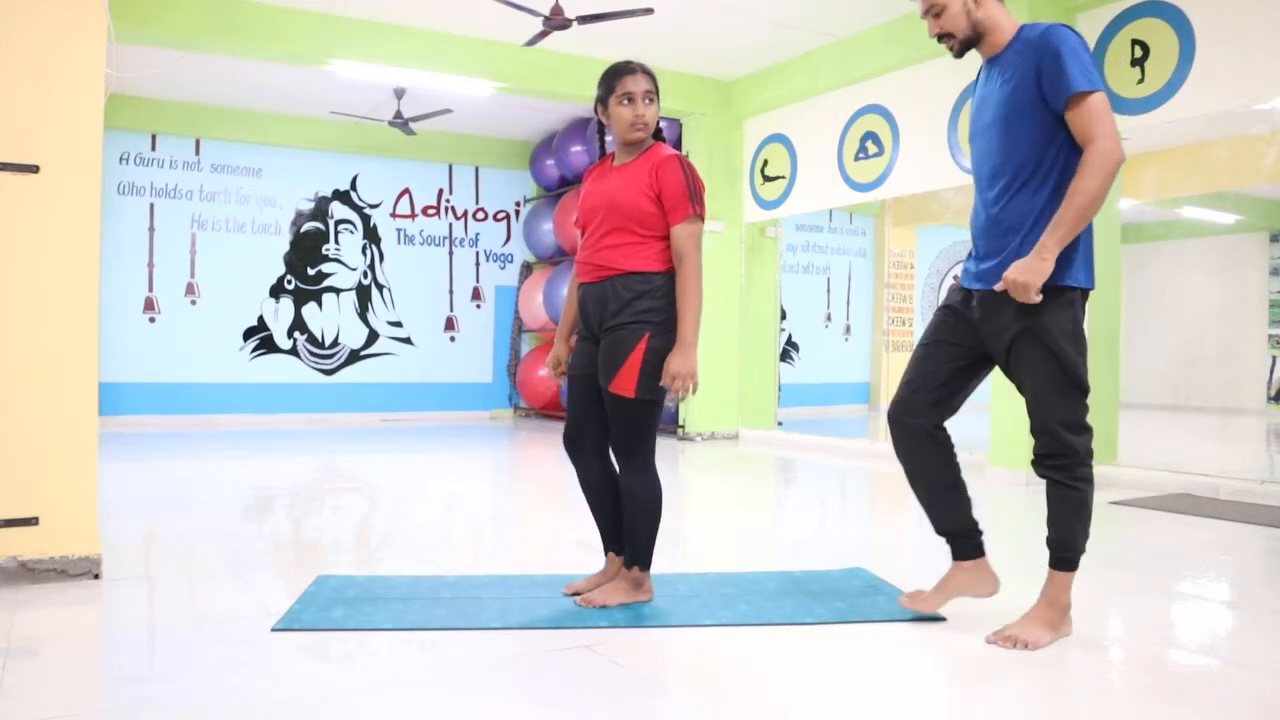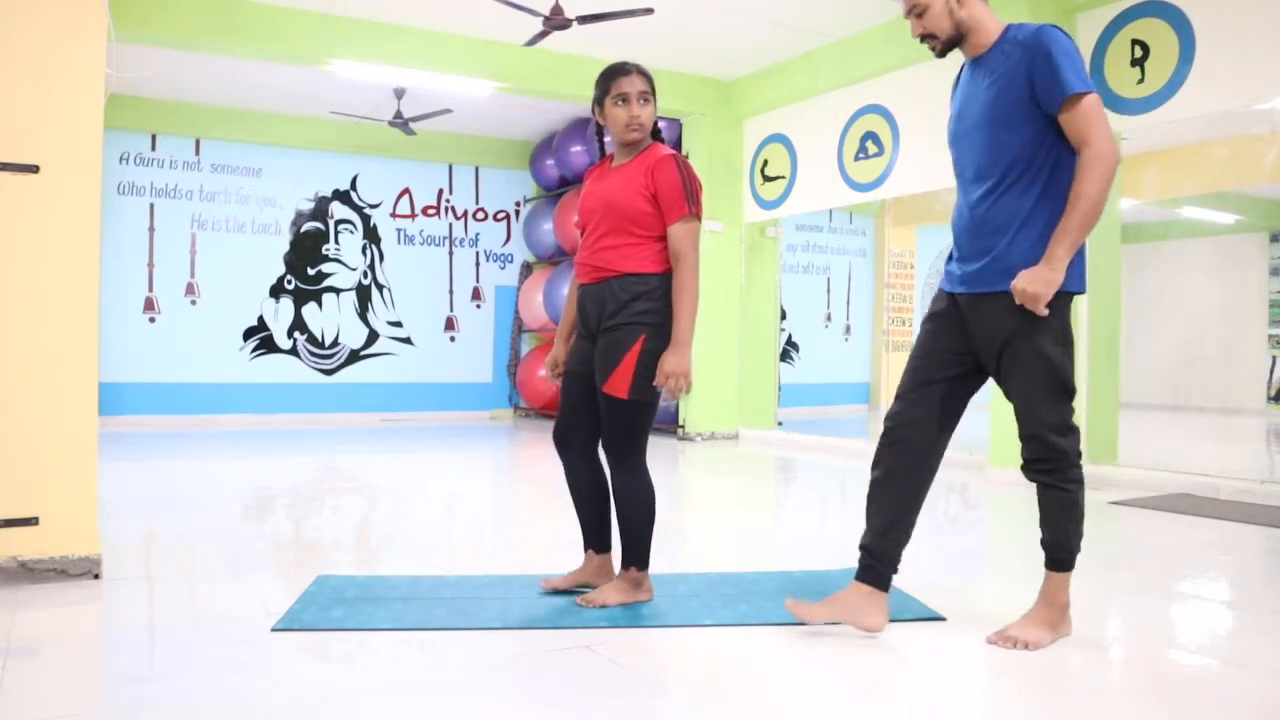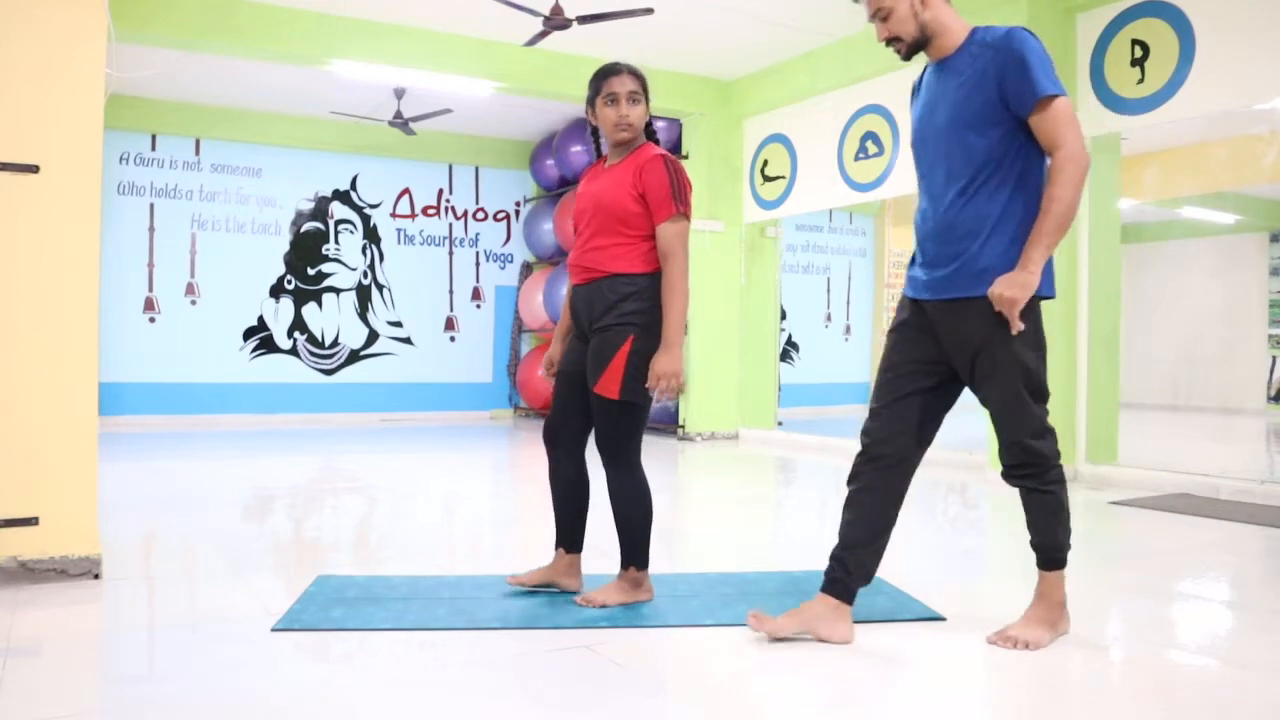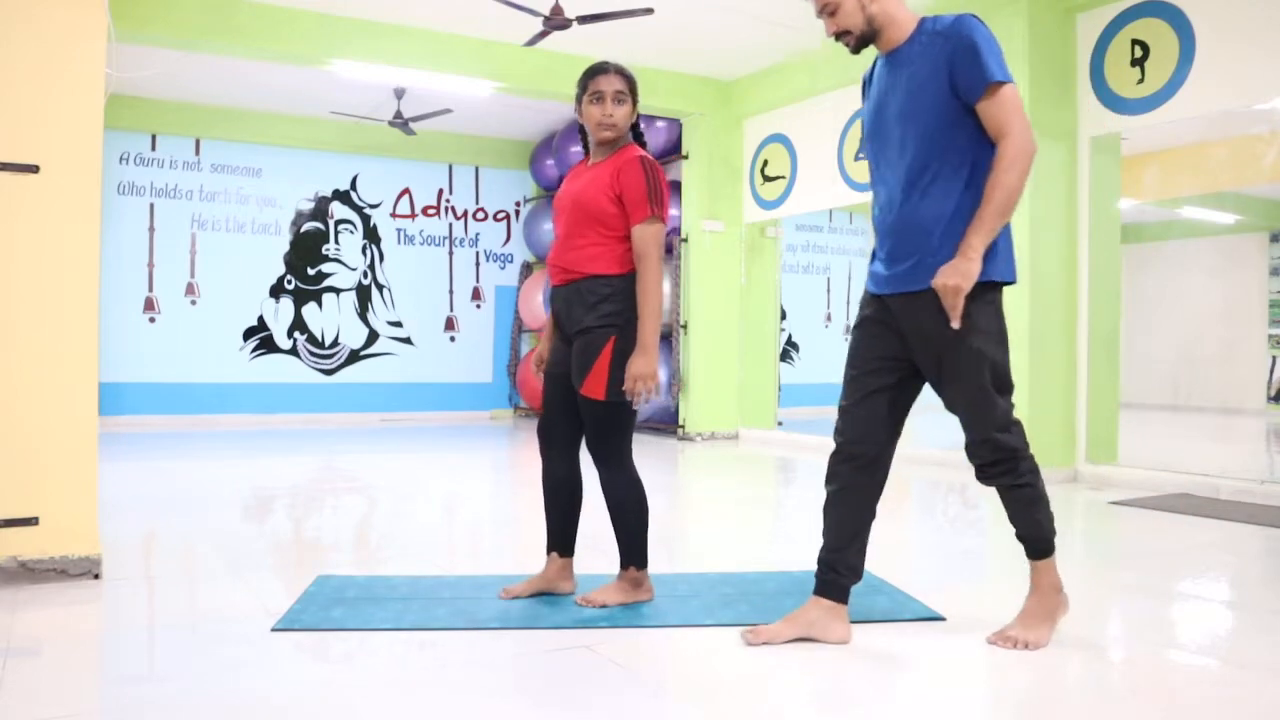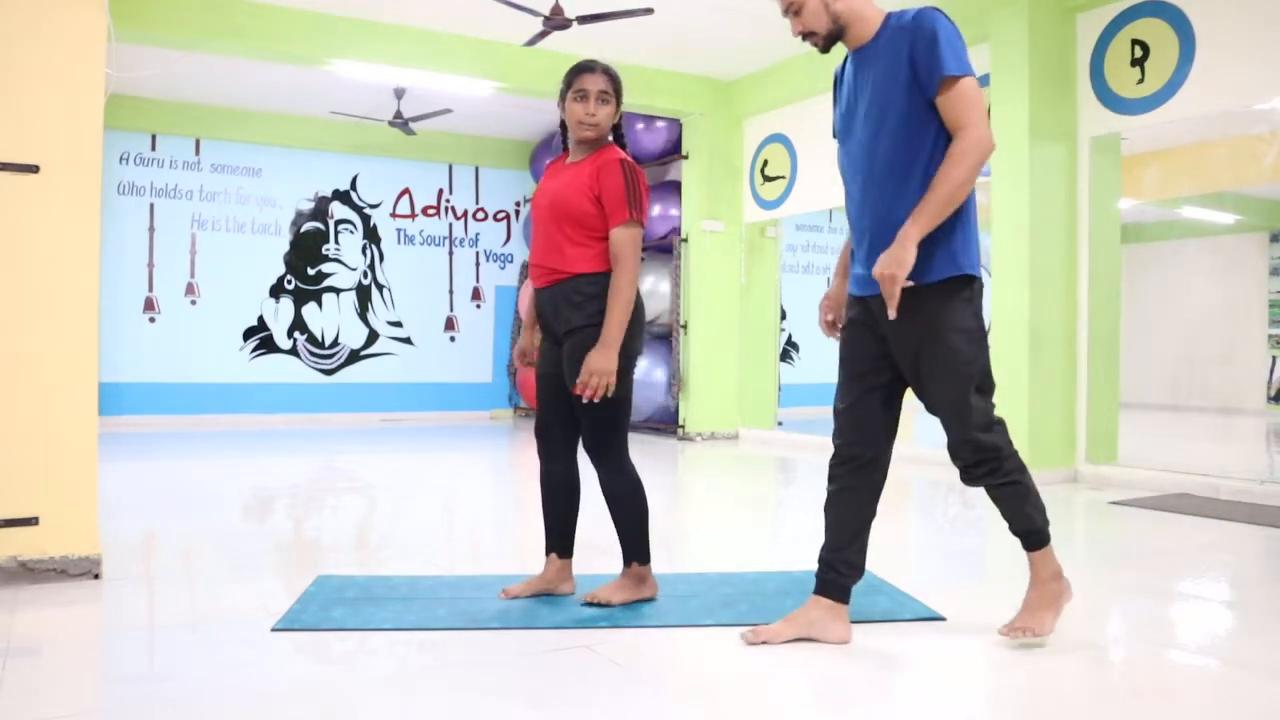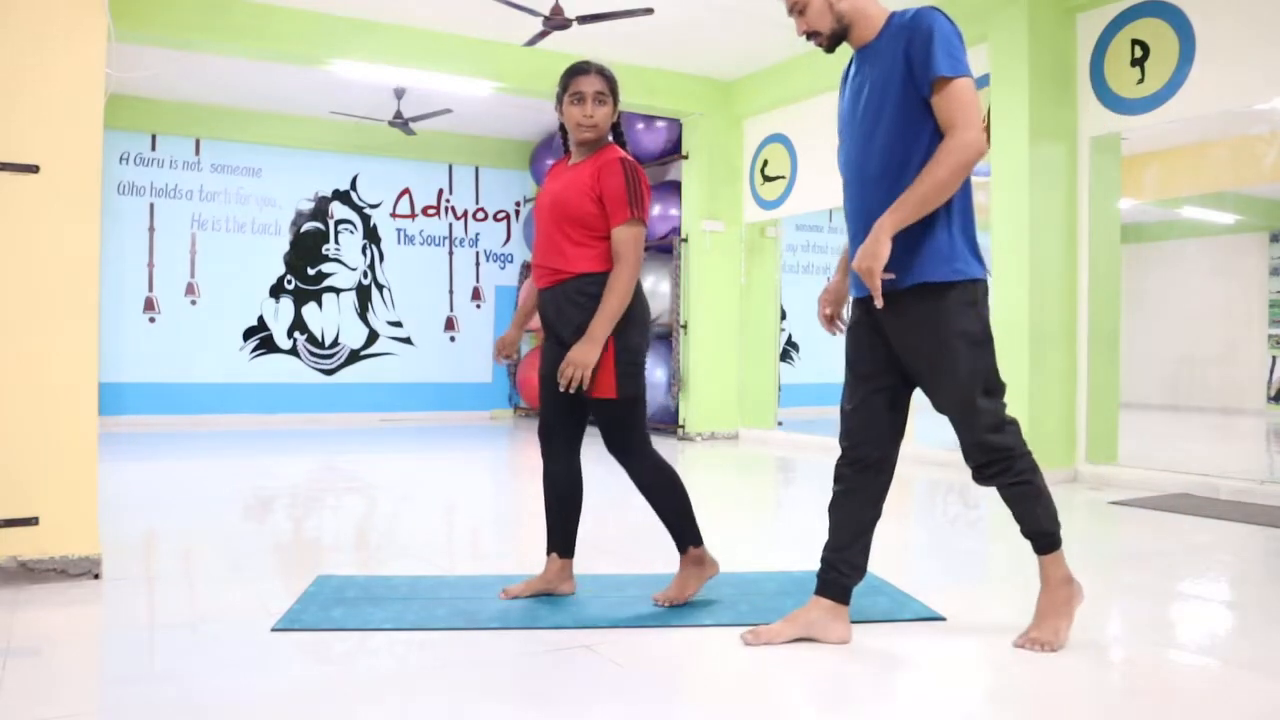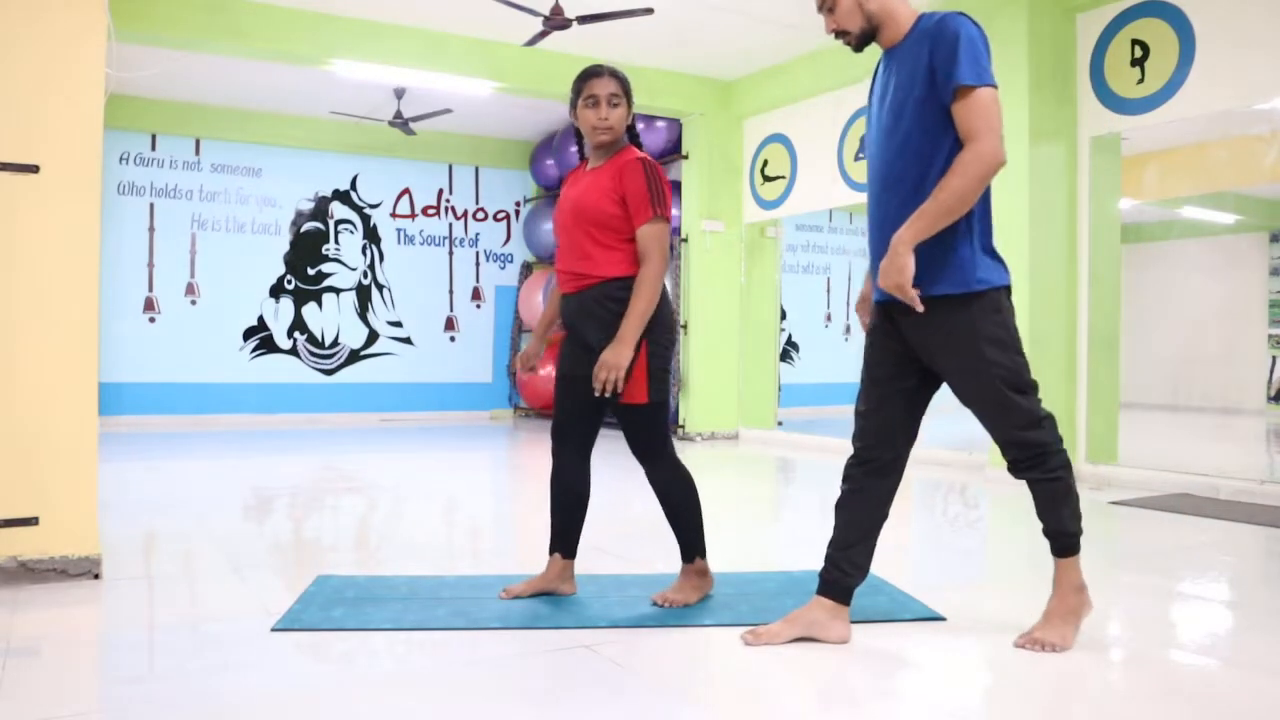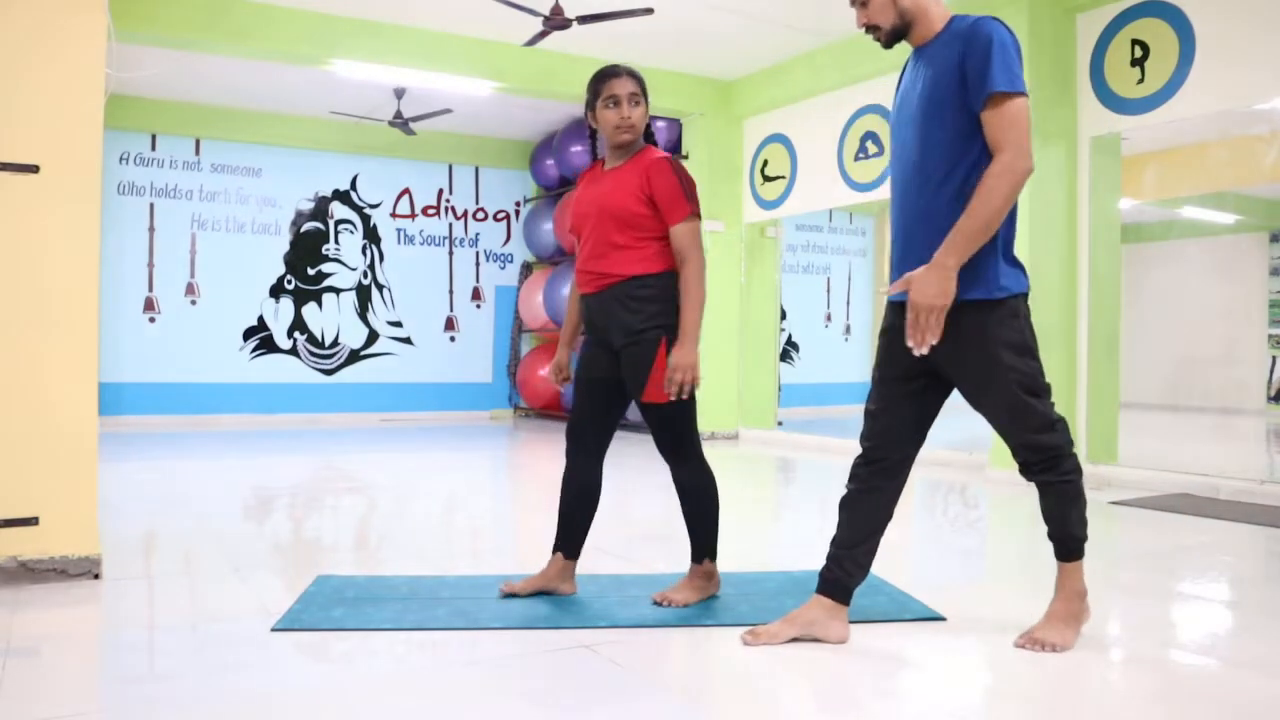
dt=0.2s
person 1, frame 1
right shoulder: (983, 81)
left elbow: (1104, 151)
left wrist: (1043, 256)
left hip: (1043, 292)
right hip: (978, 285)
left knee: (1059, 443)
right knee: (911, 414)
left ankle: (1056, 599)
right ankle: (968, 561)
person 1, frame 2
right shoulder: (965, 80)
left elbow: (1100, 152)
left wrist: (1053, 263)
left hip: (1025, 293)
right hip: (959, 291)
left knee: (1047, 446)
right knee: (906, 436)
left ankle: (1054, 602)
right ankle: (869, 590)
person 1, frame 3
right shoulder: (926, 84)
left elbow: (1071, 155)
left wrist: (1028, 269)
left hip: (996, 296)
right hip: (925, 297)
left knee: (1025, 448)
right knee: (883, 447)
left ankle: (1051, 600)
right ankle: (835, 603)
person 1, frame 4
right shoulder: (876, 77)
left elbow: (1018, 144)
left wrist: (970, 252)
left hip: (954, 289)
right hip: (887, 293)
left knee: (992, 439)
right knee: (857, 447)
left ankle: (1046, 589)
right ankle: (829, 603)
person 1, frame 5
right shoulder: (846, 74)
left elbow: (976, 138)
left wrist: (907, 241)
right wrist: (842, 279)
left hip: (937, 282)
right hip: (872, 291)
left knee: (973, 435)
right knee: (855, 448)
left ankle: (1046, 574)
right ankle: (829, 604)
person 1, frame 6
right shoulder: (853, 72)
left elbow: (967, 140)
left wrist: (885, 230)
right wrist: (842, 275)
left hip: (938, 284)
right hip: (878, 292)
left knee: (986, 438)
right knee: (861, 450)
left ankle: (1058, 580)
right ankle: (830, 604)
person 1, frame 7
right shoulder: (884, 69)
left elbow: (985, 150)
left wrist: (905, 243)
right wrist: (875, 275)
left hip: (962, 291)
right hip: (901, 299)
left knee: (1026, 438)
right knee: (872, 452)
left ankle: (1070, 588)
right ankle: (830, 604)
person 1, frame 8
right shoulder: (913, 68)
left elbow: (1013, 161)
left wrist: (945, 267)
left hip: (980, 296)
right hip: (913, 299)
left knee: (1039, 443)
right knee: (881, 451)
left ankle: (1071, 593)
right ankle: (830, 604)
person 2, frame 1
left shoulder: (670, 167)
right shoulder: (595, 176)
left elbow: (689, 263)
left wrist: (686, 346)
right wrist: (563, 337)
left hip: (642, 312)
right hip: (596, 317)
left knee: (632, 450)
right knee: (581, 442)
left ankle: (637, 579)
right ankle: (616, 561)
person 2, frame 2
left shoulder: (667, 167)
right shoulder: (594, 177)
left elbow: (685, 261)
left wrist: (680, 345)
right wrist: (564, 336)
left hip: (640, 313)
right hip: (594, 317)
left knee: (623, 449)
right knee: (571, 439)
left ankle: (635, 578)
right ankle: (597, 562)
person 2, frame 3
left shoulder: (657, 166)
right shoulder: (591, 176)
left elbow: (674, 260)
left wrist: (671, 344)
right wrist: (561, 336)
left hip: (631, 314)
right hip: (589, 318)
left knee: (618, 449)
right knee: (561, 438)
left ankle: (635, 578)
right ankle: (565, 563)
person 2, frame 4
left shoulder: (637, 168)
right shoulder: (577, 173)
left elbow: (650, 263)
left wrist: (647, 348)
right wrist: (549, 334)
left hip: (610, 315)
right hip: (573, 319)
left knee: (609, 450)
right knee: (555, 443)
left ankle: (634, 578)
right ankle: (558, 568)
person 2, frame 5
left shoulder: (618, 169)
right shoulder: (556, 170)
left elbow: (626, 265)
left wrist: (610, 348)
right wrist: (531, 329)
left hip: (598, 315)
right hip: (558, 318)
left knee: (606, 447)
right knee: (552, 445)
left ankle: (638, 574)
right ankle: (557, 569)
person 2, frame 6
left shoulder: (618, 167)
right shoulder: (556, 173)
left elbow: (628, 262)
left wrist: (594, 340)
right wrist: (518, 323)
left hip: (608, 317)
right hip: (562, 320)
left knee: (628, 445)
right knee: (556, 444)
left ankle: (696, 558)
right ankle: (558, 568)
person 2, frame 7
left shoulder: (638, 169)
right shoulder: (573, 180)
left elbow: (654, 263)
left wrist: (625, 343)
right wrist: (541, 334)
left hip: (630, 320)
right hip: (582, 325)
left knee: (651, 449)
right knee: (567, 446)
left ankle: (697, 570)
right ankle: (560, 568)
person 2, frame 8
left shoulder: (660, 169)
right shoulder: (588, 182)
left elbow: (690, 259)
left wrist: (687, 341)
right wrist: (565, 341)
left hip: (651, 317)
right hip: (603, 325)
left knee: (678, 446)
right knee: (582, 444)
left ankle: (703, 572)
right ankle: (561, 568)
